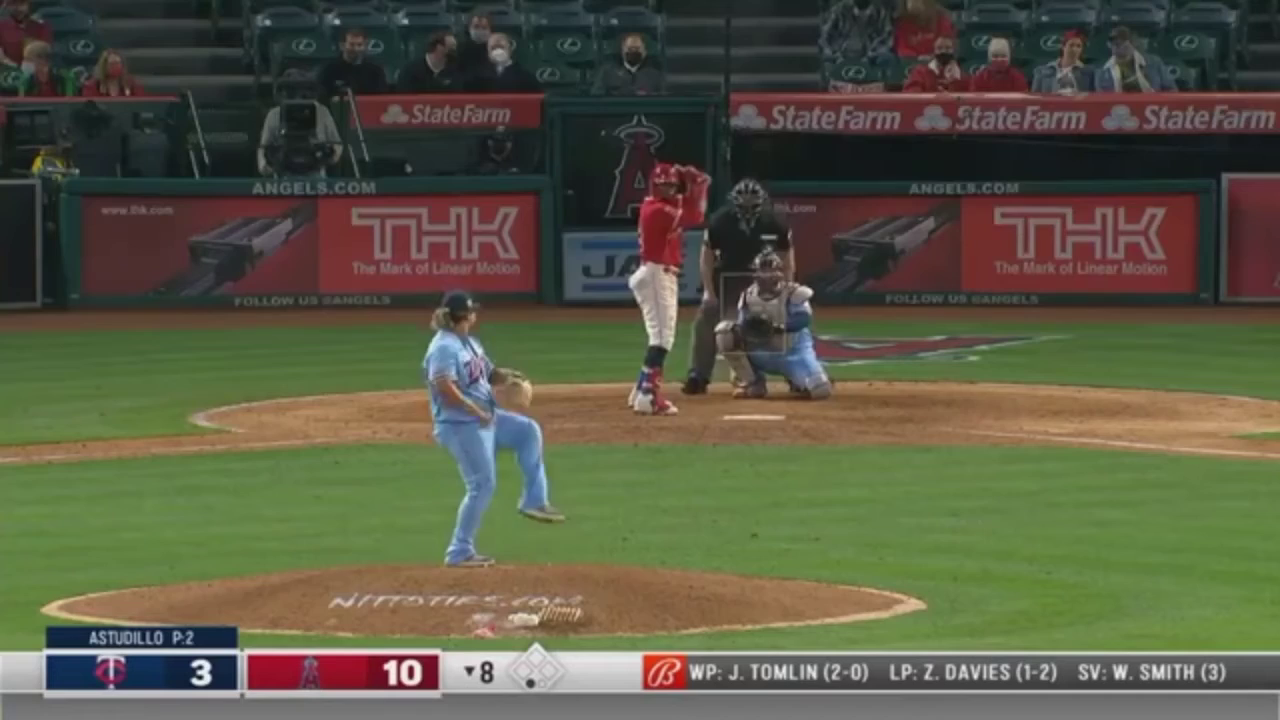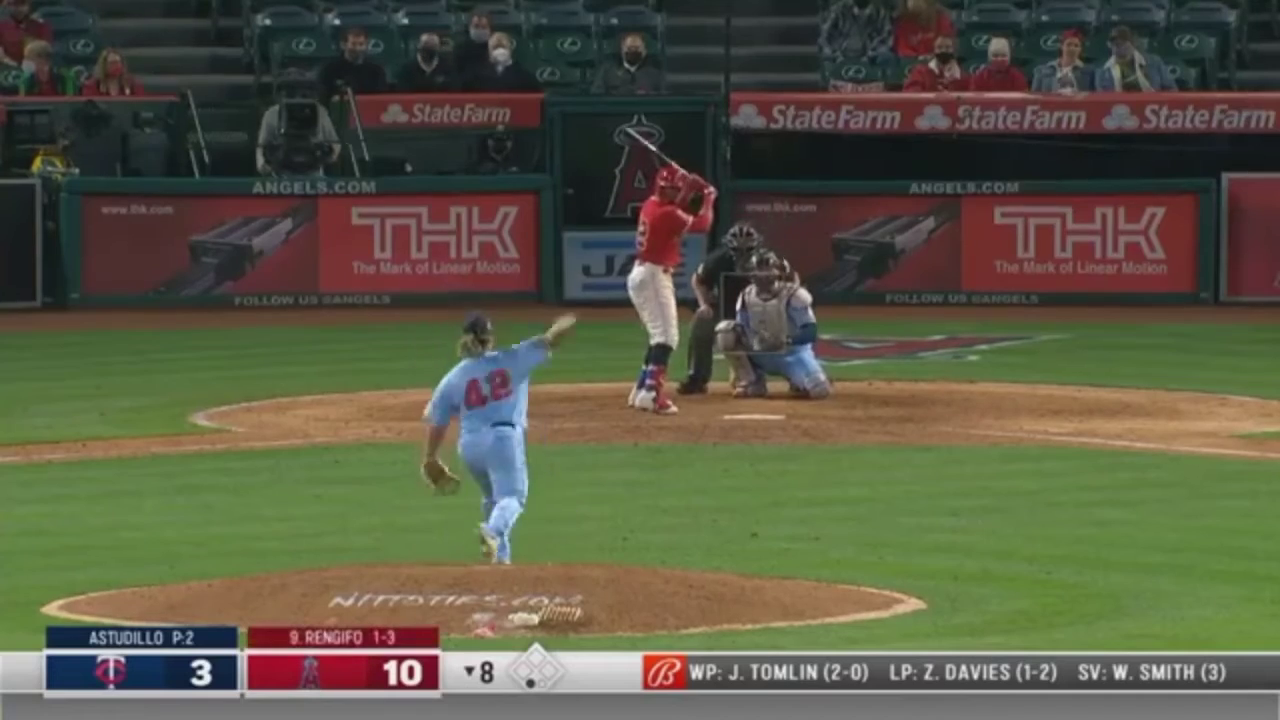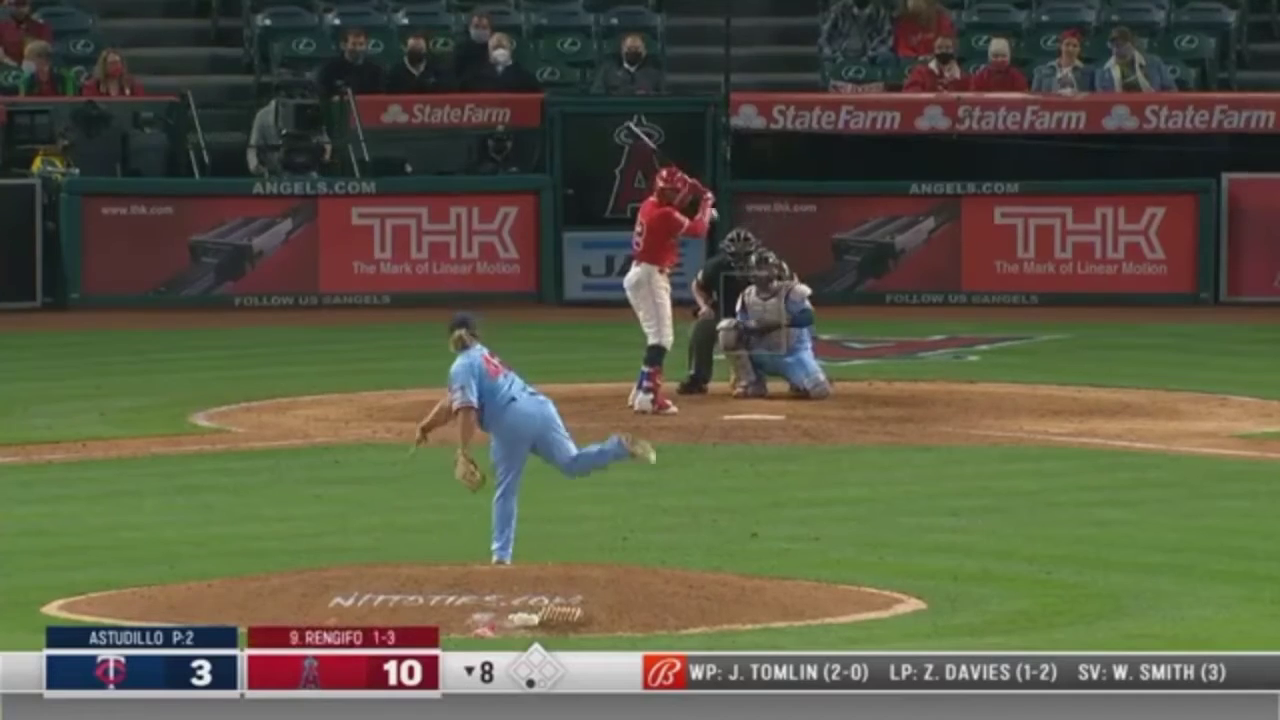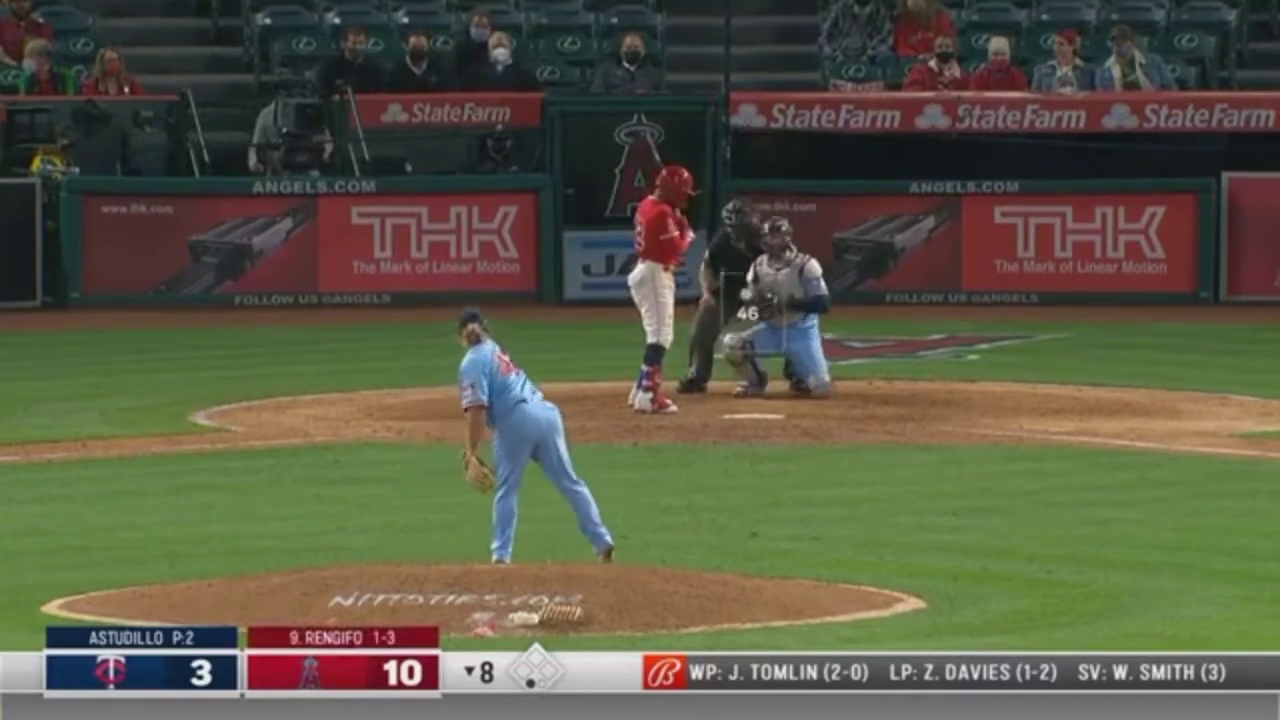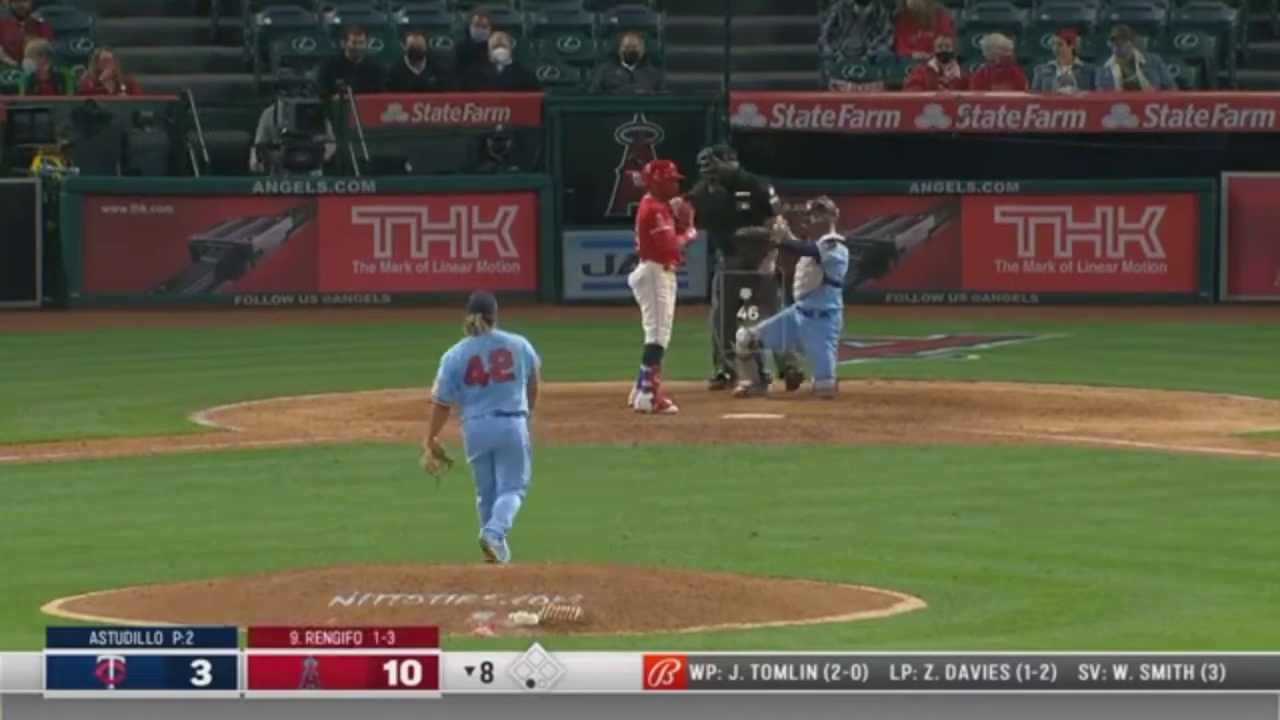
dt=0.7s
person 1, frame 1
left shoulder: (469, 343)
right shoulder: (443, 347)
left elbow: (489, 373)
right elbow: (443, 388)
left wrist: (509, 377)
right wrist: (476, 410)
left hip: (482, 421)
right hip: (461, 428)
left knee: (528, 431)
right knee: (481, 487)
left ankle: (534, 502)
right ankle: (458, 553)
person 1, frame 2
left shoulder: (452, 379)
right shoulder: (511, 358)
left elbow: (435, 425)
right elbow: (549, 341)
left wrist: (429, 459)
right wrist: (562, 324)
left hip: (471, 444)
right hip: (504, 440)
left knee: (493, 498)
right knee: (511, 497)
left ankle: (500, 553)
right ankle: (492, 531)
person 1, frame 3
left shoulder: (461, 367)
right shoulder: (484, 354)
left elbow: (466, 410)
right elbow: (453, 402)
left wrist: (463, 450)
right wrist: (425, 427)
left hip: (510, 423)
right hip: (540, 409)
left knee: (506, 492)
right knee: (574, 462)
left ankle: (501, 555)
right ankle: (622, 447)
person 1, frame 4
left shoulder: (471, 363)
right shoulder: (493, 350)
left elbow: (477, 409)
left wrist: (473, 452)
right wrist: (470, 447)
left hip: (515, 423)
right hip: (547, 413)
left knee: (507, 491)
right knee: (569, 482)
left ankle: (501, 554)
right ankle: (602, 541)
person 1, frame 5
left shoulder: (454, 355)
right shoulder: (518, 344)
left elbow: (441, 404)
right elbow: (534, 382)
left wrist: (430, 440)
right wrist: (529, 409)
left hip: (476, 428)
right hip: (512, 425)
left knee: (487, 493)
right knee: (512, 488)
left ankle: (498, 549)
right ankle: (493, 534)
person 2, frame 1
left shoulder: (667, 204)
right shoulder: (657, 210)
left elbow: (688, 209)
right elbow: (695, 217)
left wrist: (694, 184)
right wrist: (702, 186)
left hip: (663, 276)
right hip: (657, 276)
left knee: (661, 336)
right knee: (662, 337)
left ankle: (642, 392)
right ankle: (648, 397)
person 2, frame 2
left shoulder: (651, 204)
right shoulder: (667, 213)
left elbow: (678, 207)
right elbow: (702, 224)
left wrist: (691, 189)
right wrist: (709, 198)
left hip: (644, 274)
right hip: (654, 276)
left knee: (660, 336)
right knee: (667, 336)
left ankle: (641, 390)
right ankle: (651, 394)
person 2, frame 3
left shoulder: (650, 205)
right shoulder: (663, 214)
left elbow: (673, 209)
right elbow: (698, 229)
left wrist: (690, 193)
right wrist: (706, 201)
left hip: (643, 274)
right hip: (650, 277)
left knee: (657, 336)
right knee: (661, 337)
left ankle: (641, 391)
right ankle: (648, 396)
person 2, frame 4
left shoulder: (648, 205)
right shoulder: (662, 212)
right elbow: (678, 247)
left wrist: (678, 223)
right wrist: (688, 233)
left hip: (647, 271)
right hip: (655, 274)
left knee: (657, 334)
right knee: (661, 335)
left ankle: (642, 390)
right ankle: (648, 395)
person 2, frame 5
left shoulder: (662, 205)
right shoulder: (654, 209)
left elbow: (675, 232)
right elbow: (671, 244)
left wrist: (684, 220)
right wrist: (690, 232)
left hip: (662, 273)
right hip: (655, 274)
left knee: (658, 334)
right knee: (658, 334)
left ankle: (642, 390)
right ankle: (647, 396)
person 3, frame 1
left shoulder: (774, 222)
right shoulder: (719, 220)
left elbow: (787, 256)
right elbow: (706, 255)
right wrist: (708, 291)
right hip: (726, 278)
right knee: (706, 320)
right ankle: (698, 378)
person 3, frame 2
left shoulder: (768, 260)
right shoulder: (717, 261)
left elbow: (792, 278)
right elbow: (698, 281)
left wrist: (787, 306)
right wrist: (703, 304)
left hip: (758, 307)
right hip: (725, 306)
right knee: (701, 322)
left ankle: (796, 378)
right ankle: (697, 379)
person 3, frame 3
right shoulder: (717, 266)
right elbow: (697, 286)
right wrist: (704, 306)
right hip: (724, 309)
right knee: (701, 330)
right ankle: (697, 378)
person 3, frame 4
right shoulder: (722, 240)
right elbow: (707, 267)
right wrist: (707, 293)
right hip: (728, 293)
right knee: (704, 325)
left ankle: (795, 375)
right ankle: (697, 376)
person 3, frame 5
left shoulder: (757, 187)
right shoulder: (706, 190)
left elbow: (776, 223)
left wrist: (770, 259)
left hip: (758, 261)
right hip: (726, 263)
left knee: (772, 315)
right knee: (721, 318)
left ankle: (787, 367)
right ankle: (725, 370)
person 4, frame 1
left shoulder: (794, 293)
right shoulder: (749, 296)
left elbow: (804, 320)
right elbow: (741, 331)
left wrist: (775, 326)
right wrist: (749, 327)
left hip: (794, 354)
right hip: (761, 354)
left knee: (821, 390)
right knee: (725, 330)
left ankle: (796, 379)
right ankle: (754, 382)
person 4, frame 2
left shoulder: (793, 295)
right shoulder: (747, 296)
left elbow: (811, 332)
right elbow: (740, 331)
left wrist: (782, 340)
right wrist: (752, 343)
left hip: (792, 354)
right hip: (761, 356)
left knee: (819, 390)
right knee: (725, 330)
left ankle: (797, 379)
right ankle: (752, 382)
person 4, frame 3
left shoulder: (792, 291)
right shoulder: (747, 296)
left elbow: (808, 318)
right elbow: (741, 333)
left wrist: (778, 323)
left hip: (794, 354)
right hip: (762, 355)
left knee: (820, 390)
right knee: (727, 327)
left ankle: (798, 380)
right ankle: (752, 382)
person 4, frame 4
left shoulder: (805, 265)
right shoulder: (758, 266)
left elbow: (823, 305)
right elbow: (750, 302)
left wrist: (787, 303)
left hip: (802, 333)
right hip: (771, 330)
left knee: (822, 389)
right knee: (732, 343)
left ankle: (801, 377)
right ankle: (755, 382)
person 4, frame 5
left shoulder: (834, 244)
right shoulder: (816, 244)
left elbow: (808, 249)
left wrist: (781, 241)
left hip: (822, 319)
right hip: (798, 312)
left knee: (825, 389)
right knee: (746, 338)
left ankle: (823, 378)
right ankle: (757, 383)
